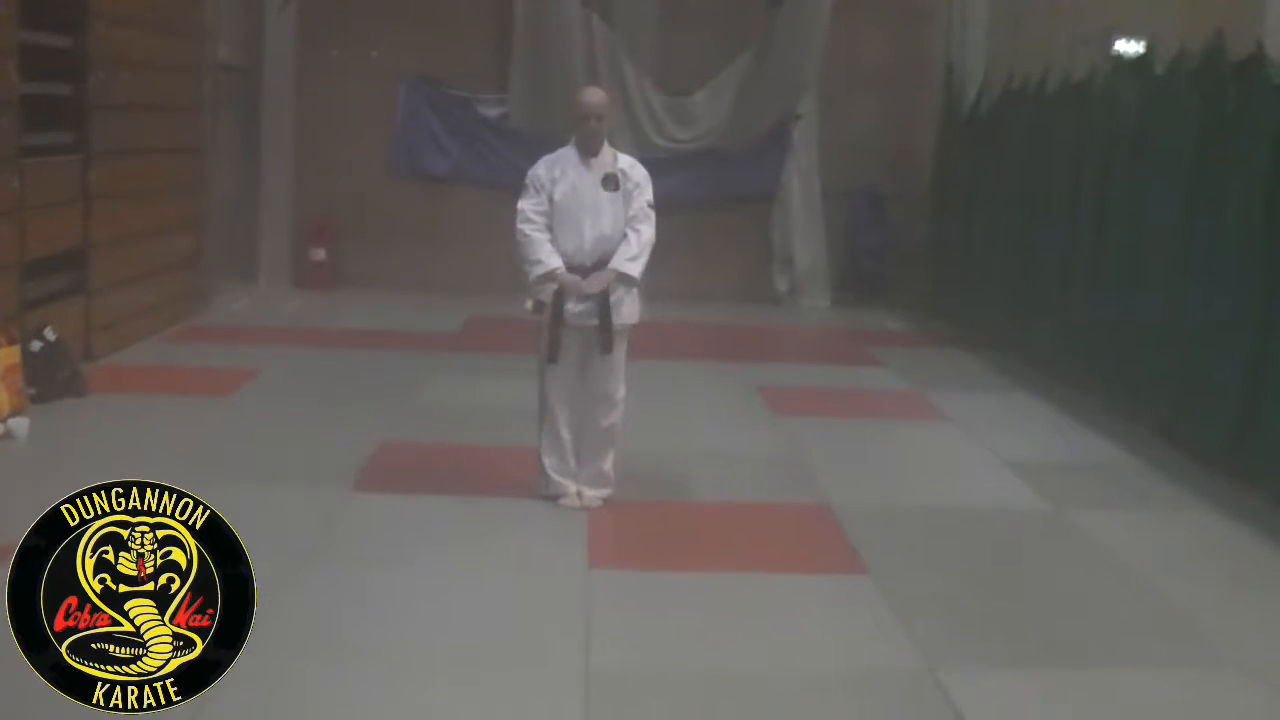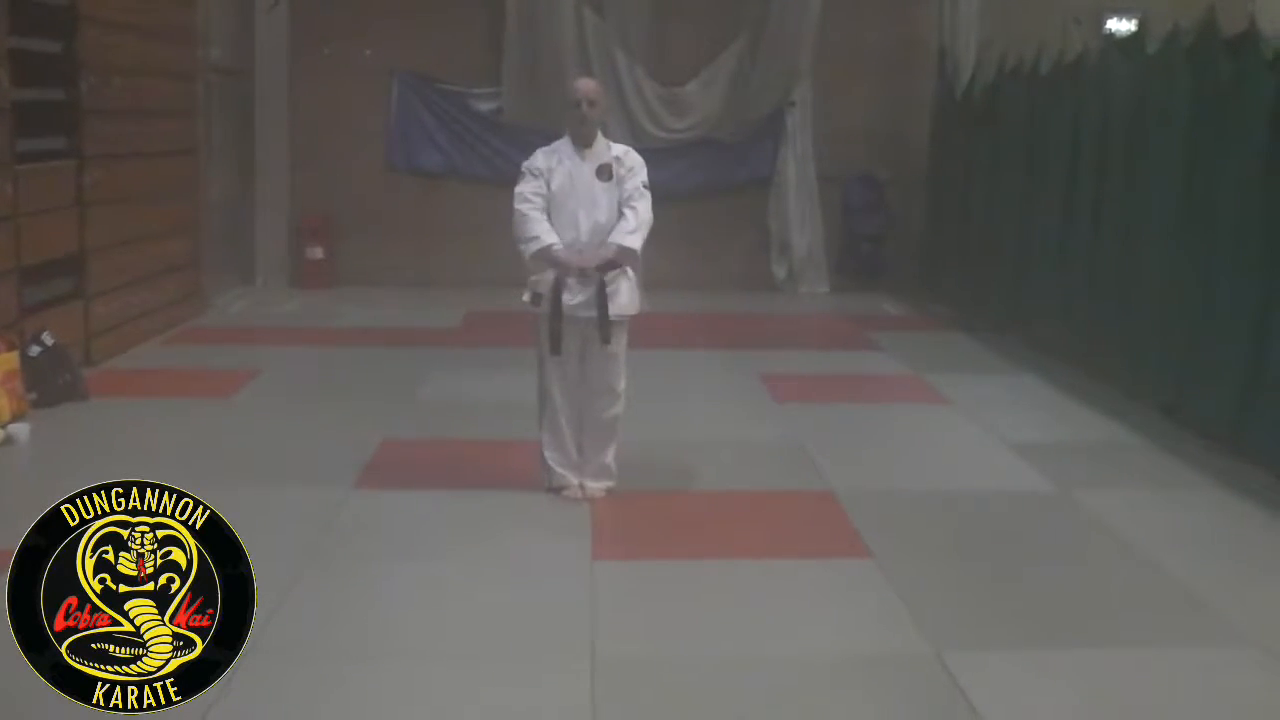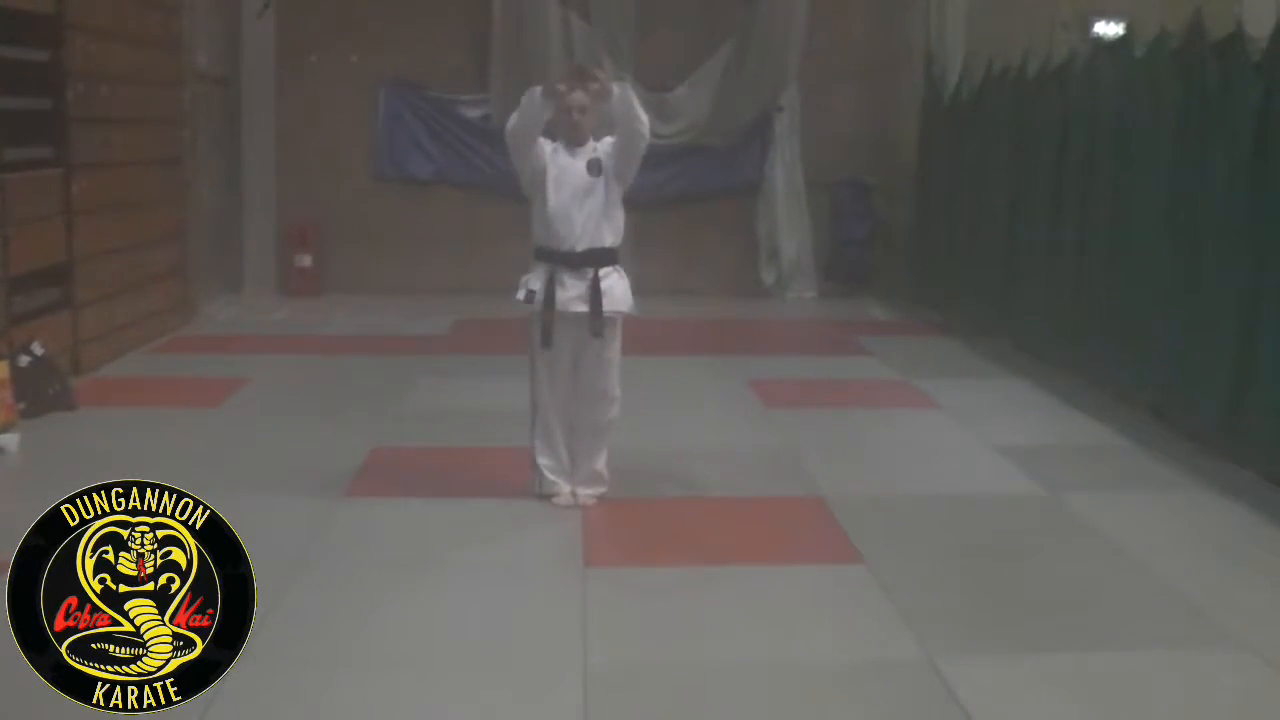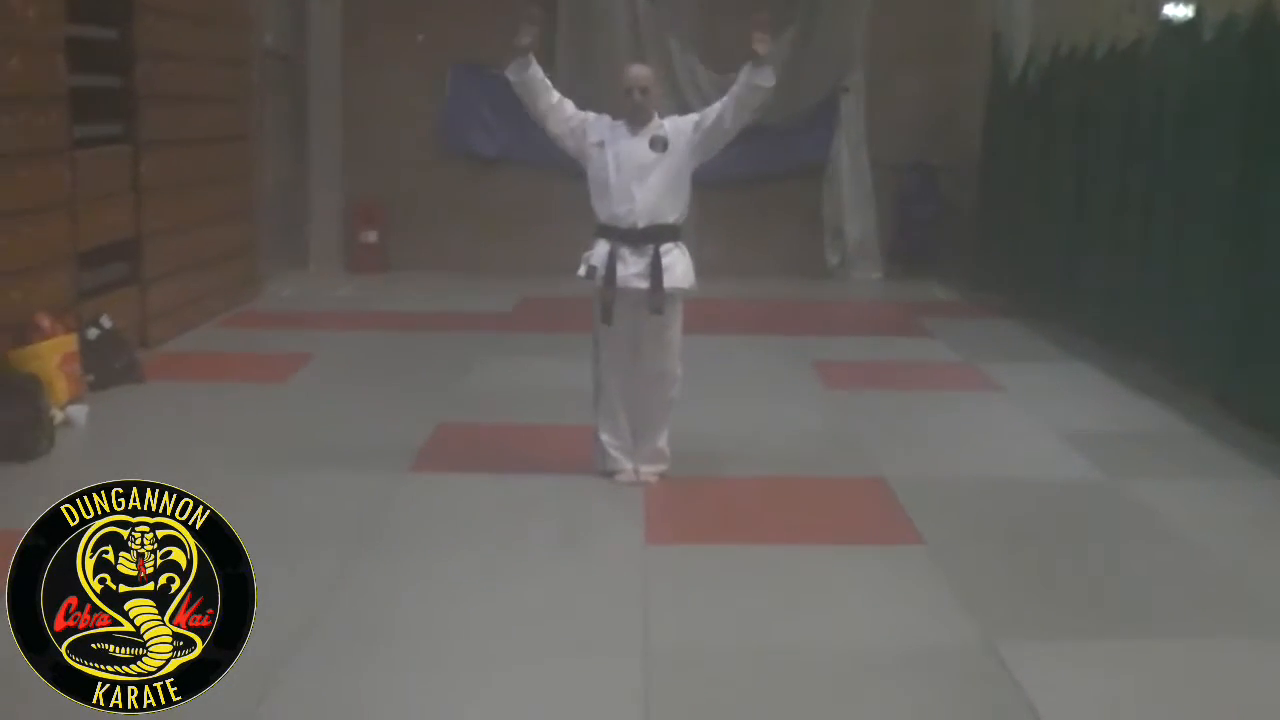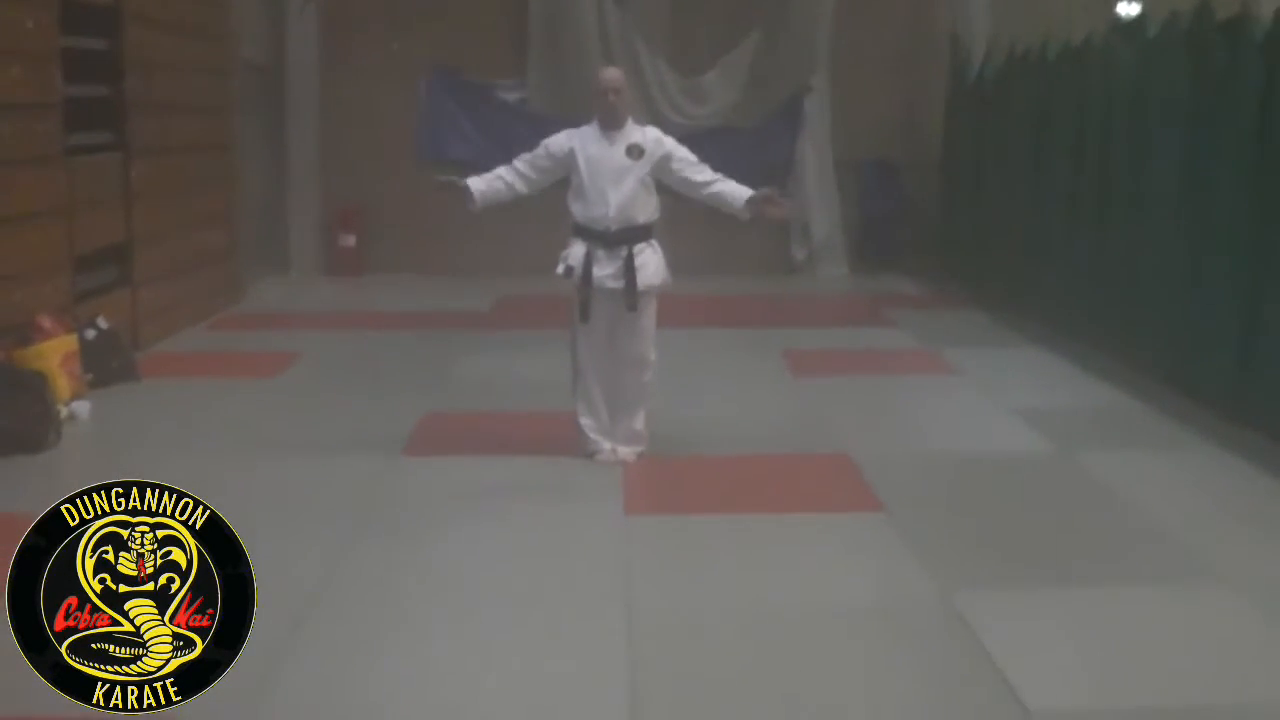
dt=1s
person 1, frame 1
left shoulder: (631, 171)
right shoulder: (547, 169)
left elbow: (642, 229)
right elbow: (529, 226)
left wrist: (610, 274)
right wrist: (559, 275)
left hip: (611, 296)
right hip: (560, 294)
left knee: (605, 393)
right knee: (558, 391)
left ankle: (595, 480)
right ankle: (561, 481)
person 1, frame 2
left shoulder: (625, 159)
right shoulder: (543, 161)
left elbow: (638, 211)
right elbow: (527, 211)
left wrist: (608, 252)
right wrist: (558, 255)
left hip: (609, 286)
right hip: (558, 285)
left knee: (606, 386)
right knee: (558, 385)
left ankle: (597, 472)
right ankle: (564, 473)
person 1, frame 3
left shoulder: (612, 156)
right shoulder: (541, 157)
left elbow: (637, 130)
right elbow: (518, 132)
left wrist: (609, 91)
right wrist: (548, 95)
left hip: (601, 284)
right hip: (552, 283)
left knee: (598, 391)
right knee: (551, 390)
left ankle: (588, 478)
right ankle: (555, 480)
person 1, frame 4
left shoulder: (684, 134)
right shoulder: (594, 133)
left elbow: (732, 111)
right elbow: (548, 106)
left wrist: (758, 67)
right wrist: (525, 59)
left hip: (662, 263)
right hip: (613, 261)
left knee: (660, 368)
right knee: (613, 367)
left ankle: (650, 455)
right ankle: (617, 456)
person 1, frame 5
left shoulder: (653, 142)
right shoulder: (570, 142)
left elbow: (701, 177)
right elbow: (519, 173)
left wrist: (749, 199)
right wrist: (471, 188)
left hip: (636, 259)
right hip: (590, 259)
left knee: (635, 355)
right knee: (591, 354)
left ankle: (627, 436)
right ankle: (599, 438)
